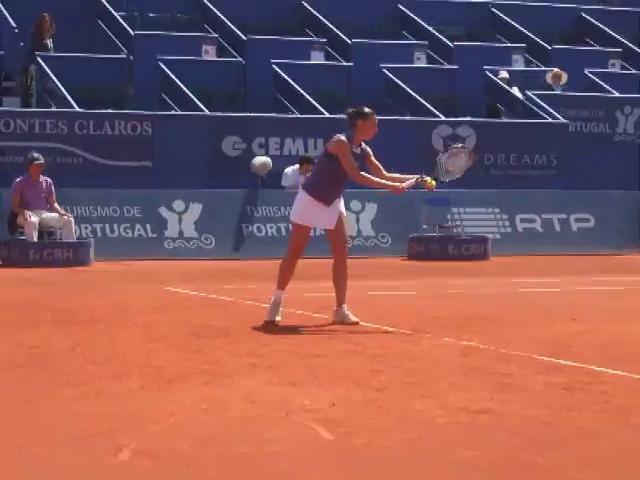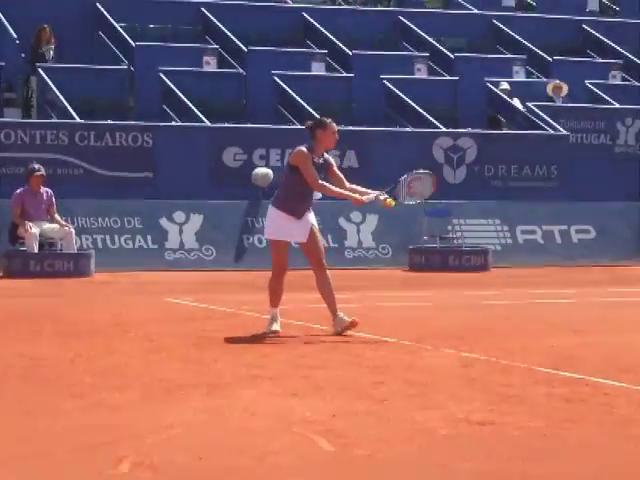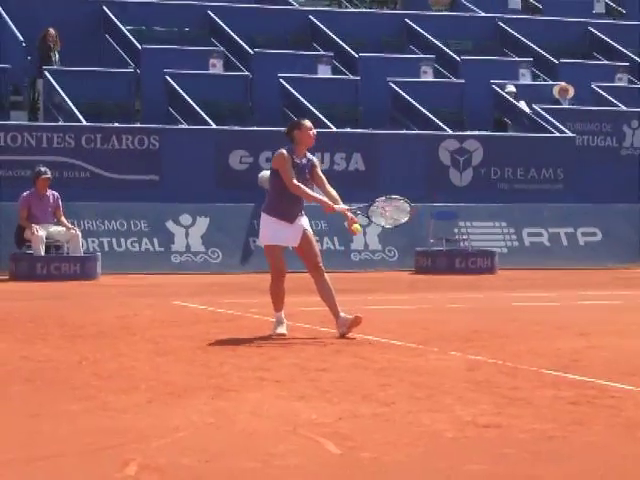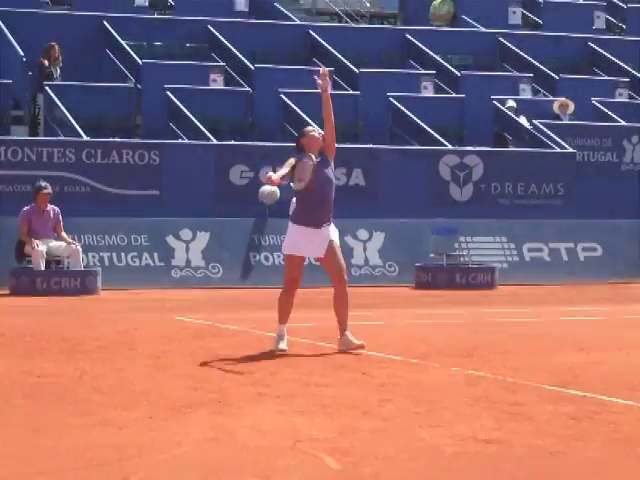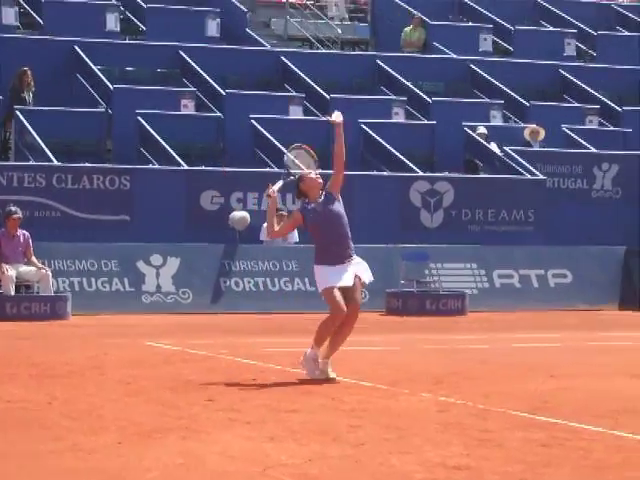
dt=0.5s
person 1, frame 1
left shoulder: (364, 151)
right shoulder: (340, 142)
left elbow: (384, 175)
right elbow: (357, 176)
left wrist: (416, 178)
right wrist: (391, 187)
left hip: (333, 202)
right hip: (310, 199)
left knee: (341, 254)
right knee: (294, 253)
left ankle: (341, 309)
right ankle: (276, 302)
person 1, frame 2
left shoulder: (327, 161)
right shoulder: (301, 153)
left elbow: (345, 185)
right elbow: (317, 185)
left wrist: (375, 194)
right wrist: (351, 197)
left hip: (304, 215)
right hip: (281, 214)
left knee: (321, 266)
right knee: (280, 269)
left ankle: (337, 318)
right ankle: (274, 316)
person 1, frame 3
left shoulder: (311, 162)
right shoulder: (283, 156)
left elbow: (326, 188)
right elbow: (294, 186)
left wrist: (345, 211)
right wrist: (323, 203)
left hip: (297, 220)
right hip: (274, 221)
left knee: (318, 268)
right knee: (278, 274)
left ankle: (339, 318)
right ankle: (279, 320)
person 1, frame 4
left shoulder: (328, 158)
right shoulder: (296, 163)
left elbow: (329, 122)
right elbow: (276, 178)
left wrist: (325, 92)
right wrist: (272, 179)
left hip: (325, 230)
right hip: (300, 229)
left knee: (341, 281)
right knee: (291, 284)
left ankle: (345, 337)
right ankle: (281, 334)
person 1, frame 5
left shoulder: (333, 195)
right shoulder: (302, 213)
left elbow: (340, 162)
right elbow: (274, 234)
left wrist: (339, 128)
right wrist: (272, 204)
left hip: (350, 264)
right hip: (327, 268)
left knee: (353, 313)
right knee: (338, 312)
left ankle: (324, 362)
right ankle: (313, 354)
